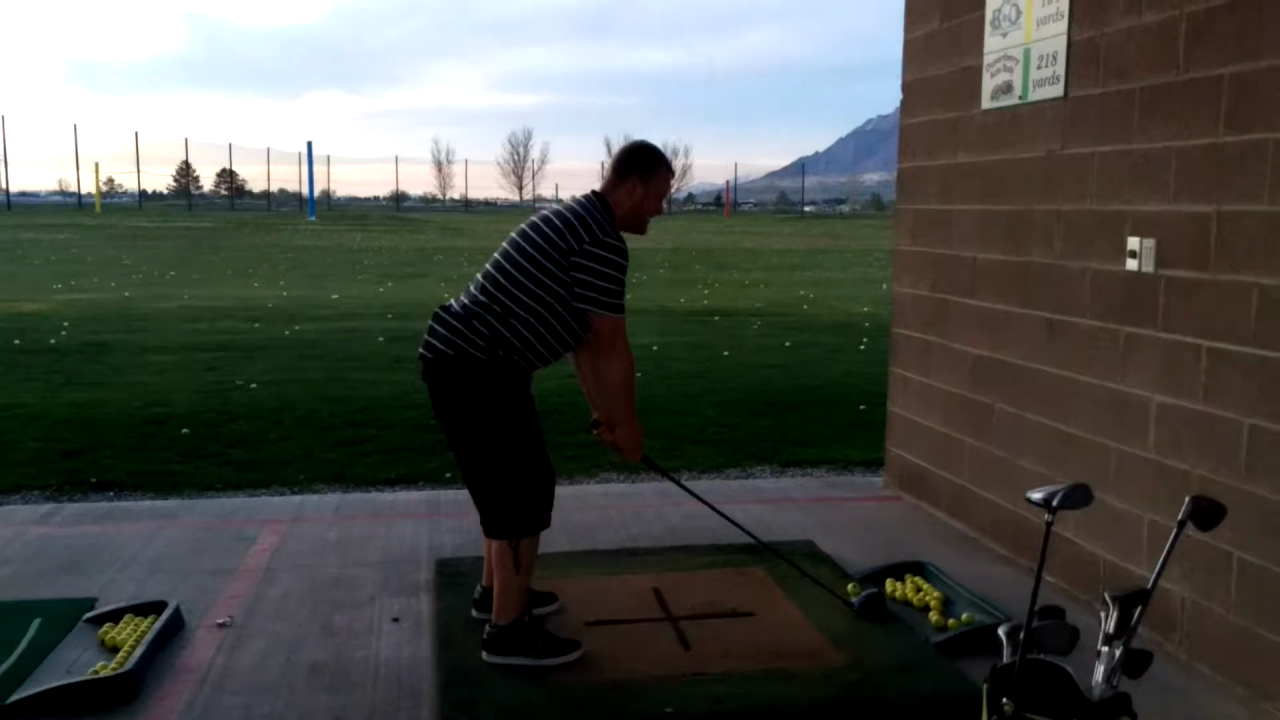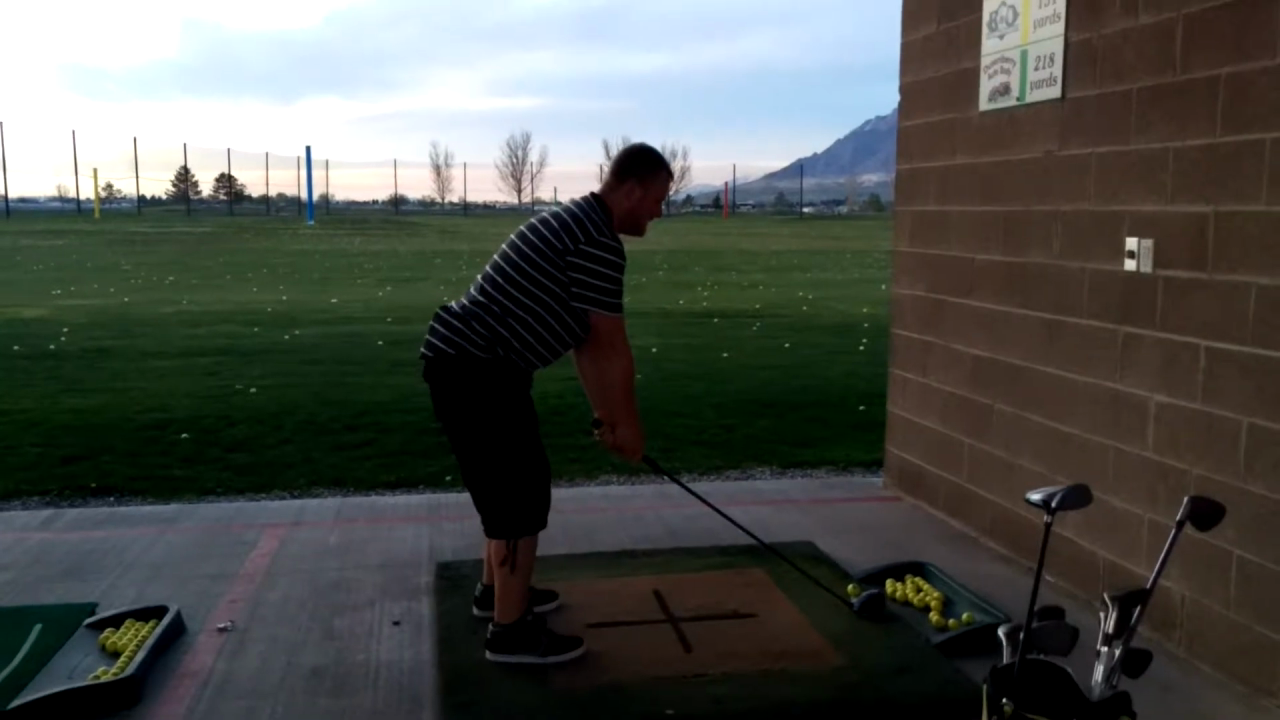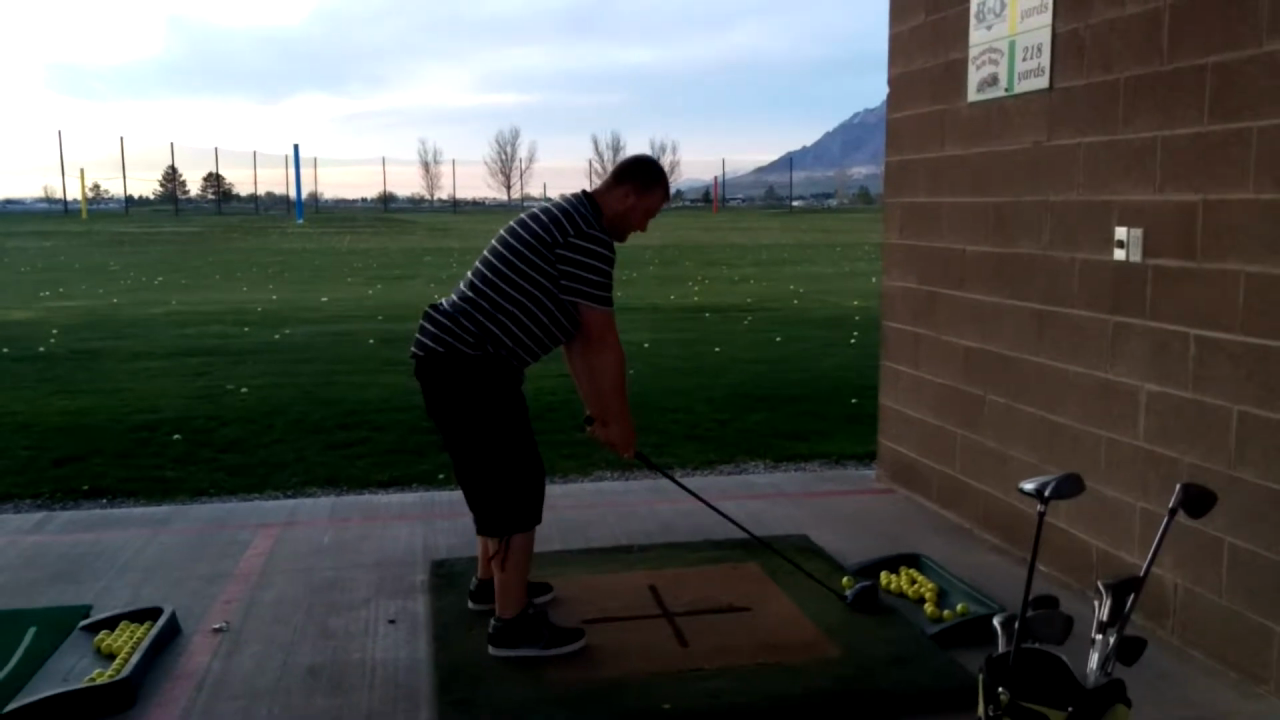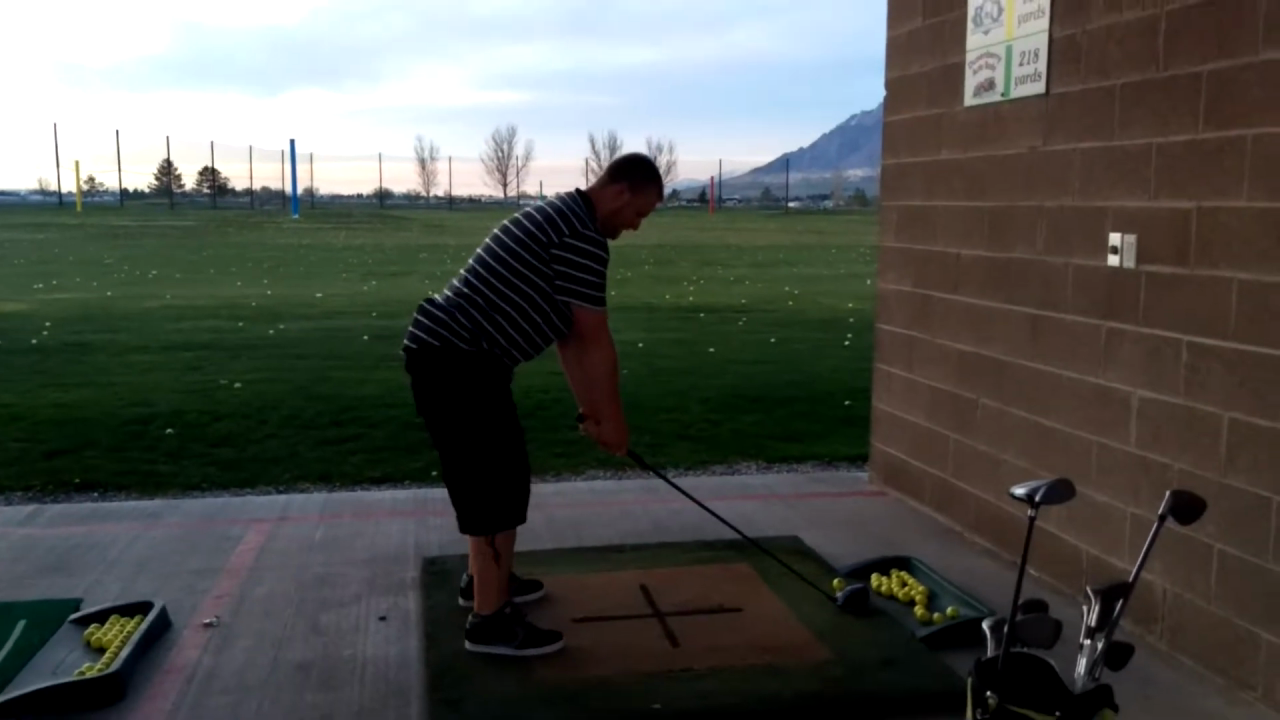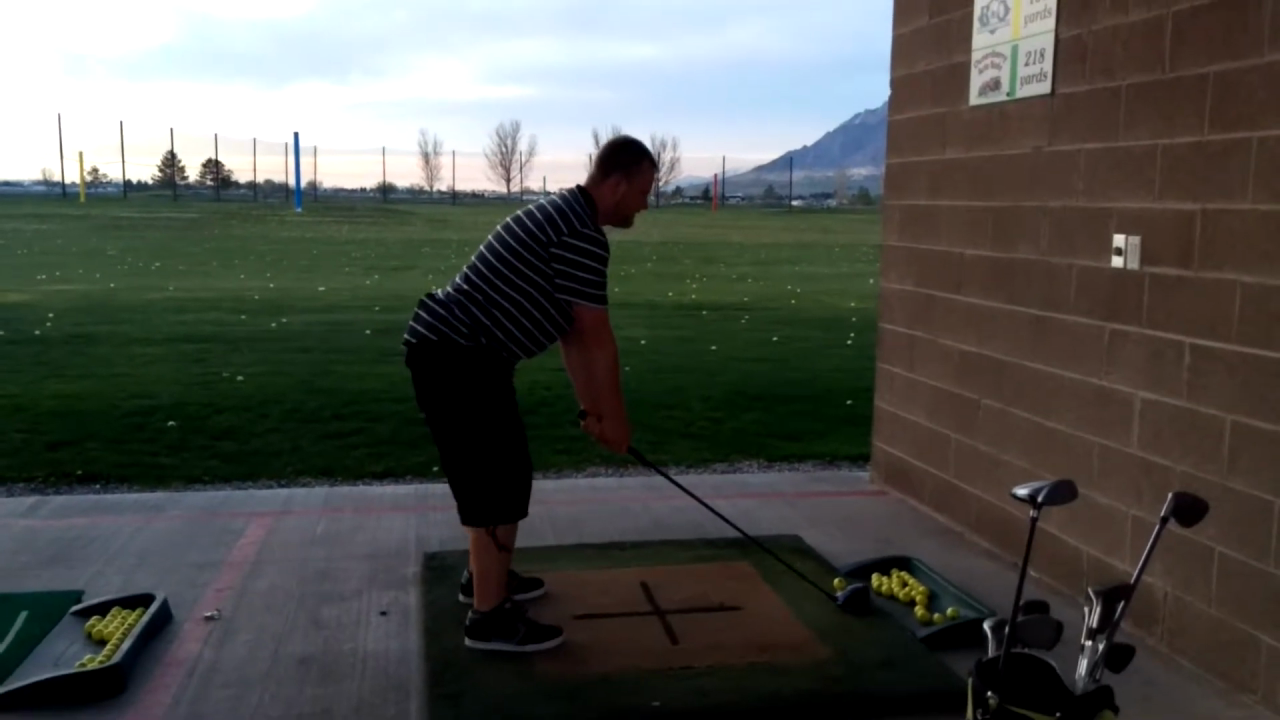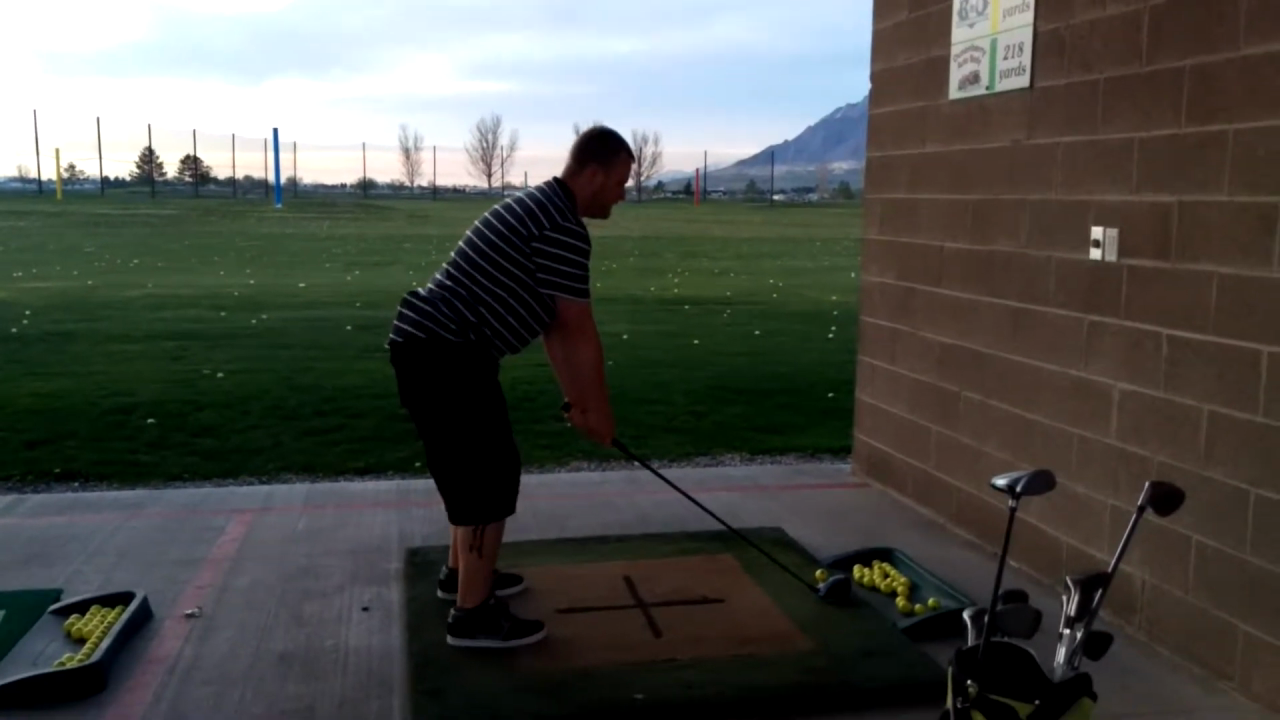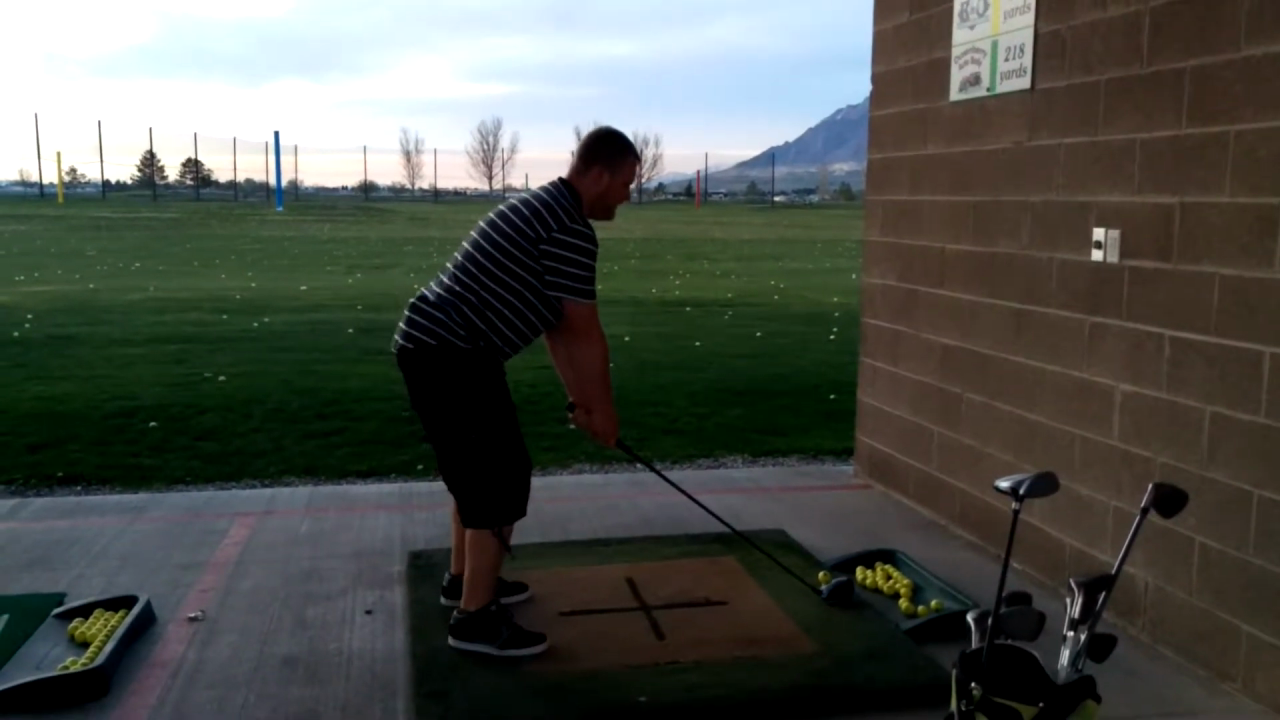
dt=0.7s
person 1, frame 1
left shoulder: (575, 221)
right shoulder: (602, 242)
left elbow: (584, 339)
right elbow: (611, 348)
left wrist: (602, 415)
right wrist: (626, 425)
left hip: (460, 356)
right hip: (478, 366)
left knee: (506, 479)
right knee: (523, 490)
left ankle: (495, 590)
right ankle: (507, 630)
person 1, frame 2
left shoulder: (576, 224)
right shoulder: (598, 242)
left elbow: (586, 340)
right elbow: (611, 348)
left wrist: (605, 417)
right wrist: (627, 426)
left hip: (462, 357)
right hip: (477, 366)
left knee: (508, 481)
right knee: (520, 491)
left ankle: (496, 588)
right ankle: (510, 630)
person 1, frame 3
left shoulder: (567, 221)
right shoulder: (589, 236)
left elbow: (576, 336)
right elbow: (602, 342)
left wrist: (598, 413)
right wrist: (619, 420)
left hip: (452, 354)
right hip: (469, 363)
left knee: (501, 476)
right knee: (514, 486)
left ankle: (491, 582)
right ankle: (512, 624)
person 1, frame 4
left shoulder: (561, 218)
right shoulder: (581, 236)
left elbow: (568, 334)
right elbow: (594, 341)
left wrist: (590, 411)
right wrist: (611, 419)
left hip: (446, 351)
right hip: (458, 359)
left knee: (495, 474)
right knee: (499, 484)
left ankle: (482, 579)
right ankle: (489, 619)
person 1, frame 5
left shoulder: (563, 216)
right shoulder: (583, 234)
left elbow: (571, 332)
right elbow: (596, 340)
left wrist: (591, 408)
right wrist: (614, 418)
left hip: (448, 347)
right hip: (459, 355)
left knee: (495, 469)
right knee: (502, 478)
left ankle: (483, 575)
right ankle: (489, 616)
person 1, frame 6
left shoulder: (540, 209)
right shoulder: (562, 228)
left elbow: (554, 324)
right elbow: (579, 332)
left wrist: (575, 400)
right wrist: (597, 409)
left hip: (430, 343)
right hip: (446, 351)
left knee: (477, 466)
right knee: (488, 476)
left ankle: (461, 571)
right ankle: (472, 613)
person 1, frame 7
left shoulder: (542, 209)
right shoulder: (570, 229)
left elbow: (557, 325)
right elbow: (584, 332)
left wrist: (578, 399)
right wrist: (601, 408)
left hip: (429, 344)
right hip: (454, 355)
left knee: (476, 469)
right knee: (501, 476)
left ankle: (464, 577)
right ankle: (475, 615)
